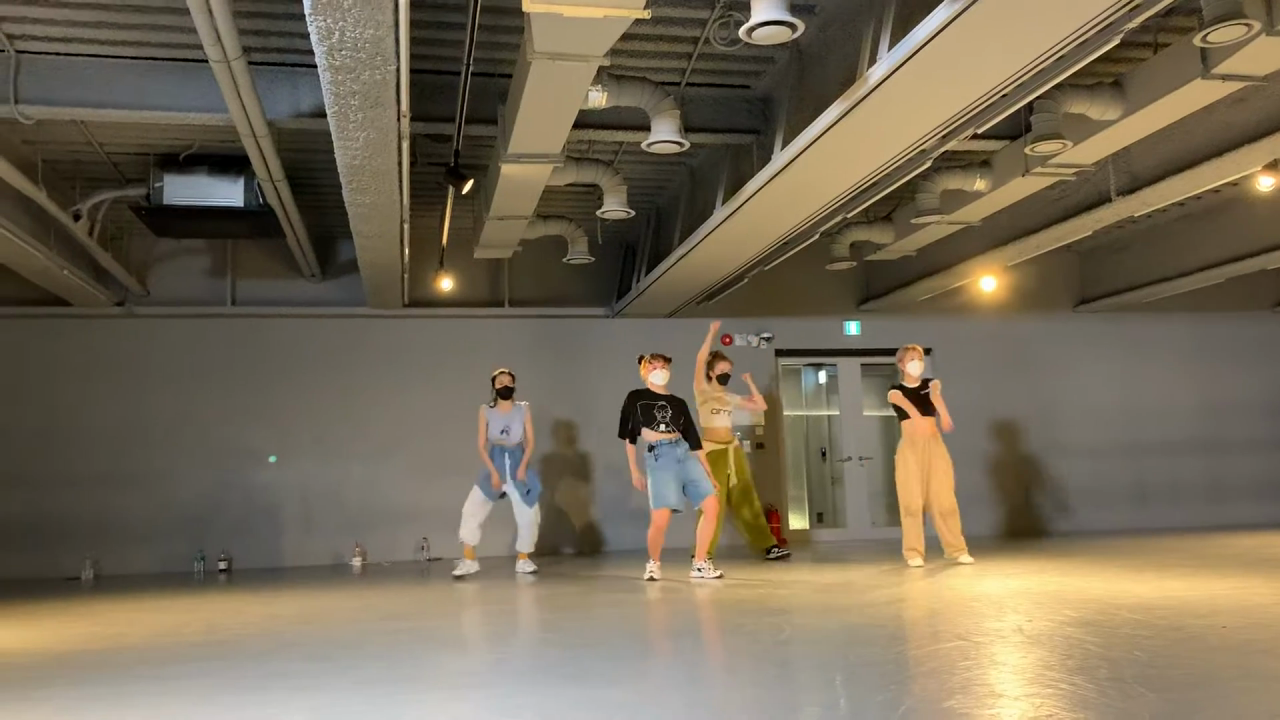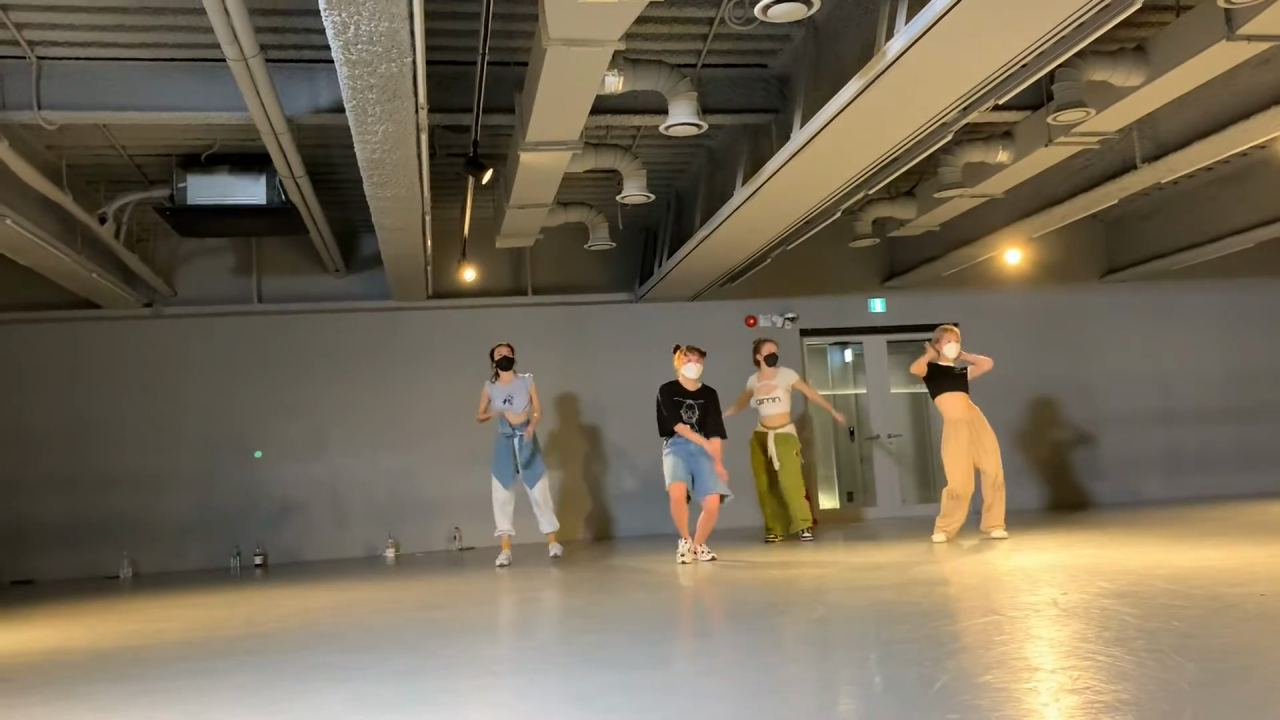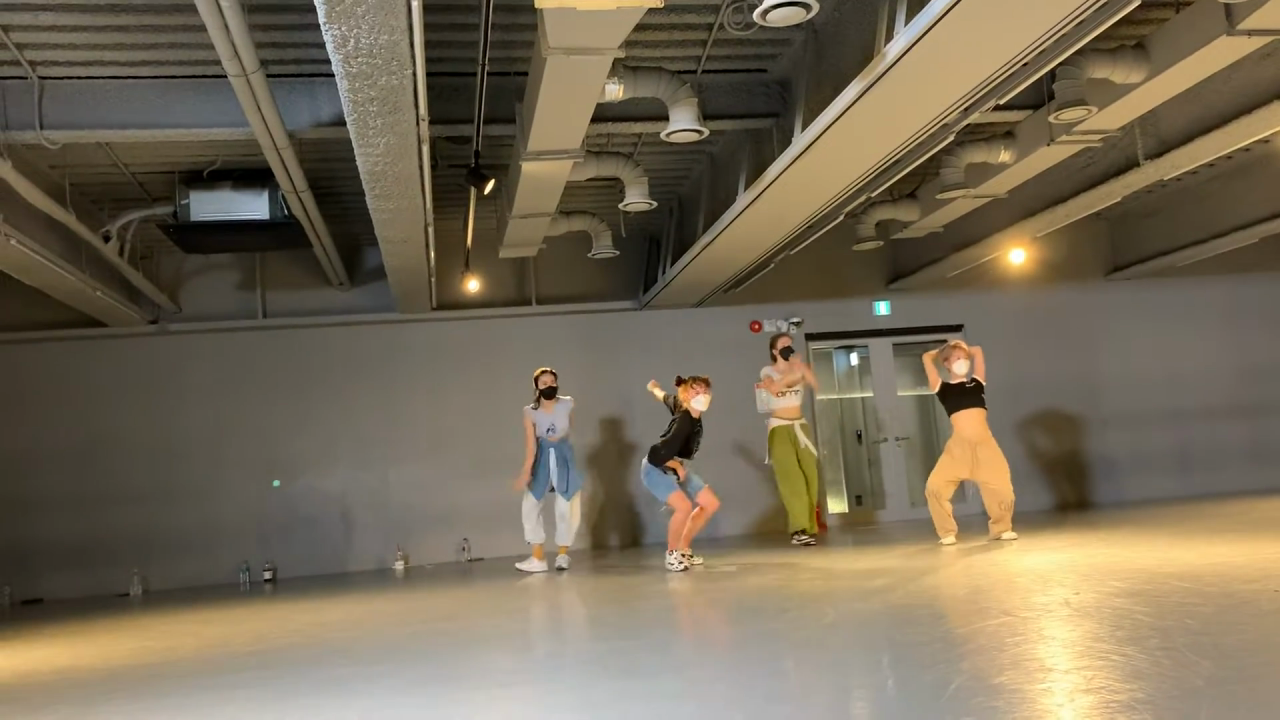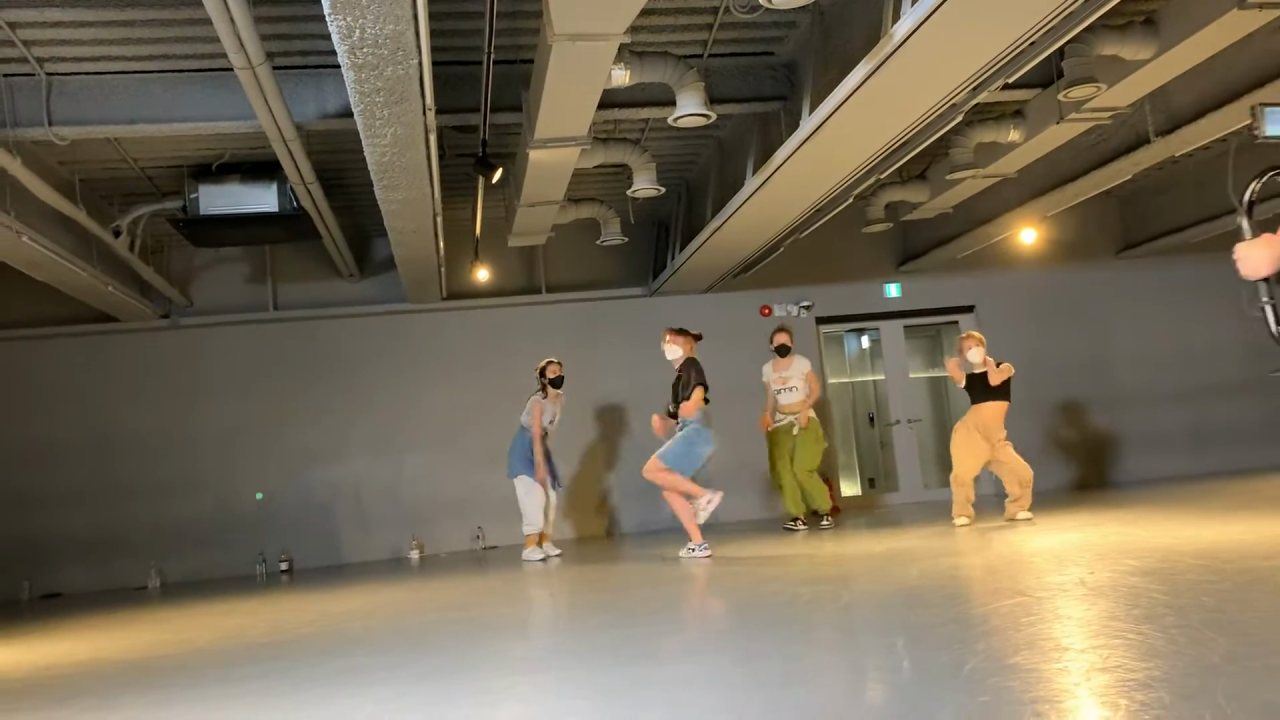
dt=1s
person 1, frame 1
left shoulder: (679, 403)
right shoulder: (635, 398)
left elbow: (693, 438)
right elbow: (628, 436)
left wrist: (708, 474)
right wrist: (635, 470)
left hip: (684, 454)
right hip: (658, 457)
left knee: (712, 507)
right knee: (660, 520)
left ankle: (700, 563)
right ankle: (654, 562)
person 1, frame 2
left shoulder: (709, 394)
right shoulder: (667, 390)
left elbow: (715, 429)
right elbow: (675, 424)
left wrist: (719, 462)
right wrist: (704, 442)
left hip: (702, 450)
right hip: (675, 447)
left knee: (712, 503)
right knee: (677, 492)
left ankle: (698, 545)
right ankle: (685, 539)
person 1, frame 3
left shoulder: (683, 406)
right shoulder: (684, 423)
left elbow: (666, 398)
right elbow: (658, 455)
left wrist: (654, 389)
right wrist: (677, 466)
left hip: (673, 466)
right hip: (656, 467)
left knee: (711, 504)
right knee: (683, 506)
left ankle: (681, 549)
right ankle: (671, 554)
person 1, frame 4
left shoulder: (690, 366)
right shoulder: (679, 374)
left elbow: (699, 385)
left wrist: (692, 403)
right wrist: (661, 421)
left hip: (696, 429)
right hip: (689, 432)
left knee: (650, 470)
right knee: (670, 491)
left ankle: (704, 495)
right ankle: (698, 543)
person 2, frame 1
left shoulder: (731, 397)
right shoulder: (703, 391)
left elbow: (761, 407)
right elbow: (700, 362)
left wrist: (750, 384)
right wrist: (711, 335)
left hip: (734, 449)
right hip: (712, 450)
left knee: (747, 499)
right knee: (714, 501)
left ankle: (767, 545)
right ankle: (703, 551)
person 2, frame 2
left shoulder: (786, 374)
right shoulder: (753, 380)
left elbow: (811, 394)
right elbow: (741, 402)
left wrist: (833, 412)
right wrist: (721, 416)
left hip: (784, 434)
right hip: (761, 435)
left knee: (789, 481)
right knee: (764, 484)
left ankle: (803, 525)
right ankle: (775, 529)
person 2, frame 3
left shoulder: (799, 369)
right shoulder: (768, 371)
left elbow: (814, 383)
right elbow: (772, 388)
left wrist: (800, 367)
right wrist: (794, 375)
left hip: (800, 426)
right hip: (779, 427)
left knee: (809, 478)
right knee: (790, 476)
left ankle: (807, 530)
right ankle: (798, 527)
person 2, frame 4
left shoulder: (802, 362)
right shoulder: (768, 369)
left elbow: (816, 389)
left wrist: (806, 407)
right wrist: (766, 414)
left hip: (804, 420)
right hip: (781, 423)
left knee: (802, 467)
right knee: (781, 470)
left ankle: (823, 510)
right ankle: (798, 515)
person 3, frame 1
left shoulder: (930, 383)
right shoulder: (895, 391)
left elbow: (938, 400)
right elbow: (907, 405)
left wrist: (945, 417)
right wrist: (919, 418)
left hip: (934, 443)
right hip: (910, 445)
left knee: (944, 498)
right knee: (912, 500)
left ankle: (956, 549)
right ankle: (913, 552)
person 3, frame 2
left shoulder: (963, 371)
right shoulder: (930, 369)
left elbow: (988, 364)
right elbow: (914, 369)
left wrist: (962, 356)
right wrist: (930, 355)
left hip: (977, 422)
right hip: (954, 428)
left knee: (994, 474)
right knee: (959, 483)
left ankle: (993, 524)
right ankle: (944, 529)
person 3, frame 3
left shoulder: (976, 383)
right shoulder: (942, 388)
left elbow: (978, 351)
right elbow: (926, 357)
right wrist: (943, 353)
left hip: (985, 446)
right hip: (958, 448)
left knee: (1003, 492)
right knee: (934, 487)
left ankle: (1000, 528)
right ankle: (947, 532)
person 3, frame 4
left shoulder: (1003, 368)
right shoulder: (967, 377)
left elbow: (994, 380)
right elbow: (950, 365)
left wrist: (988, 363)
right wrist: (965, 361)
left hip: (996, 434)
right hip: (970, 428)
left knee: (1022, 472)
right knee: (961, 474)
left ankle: (1017, 508)
right ankle: (963, 513)
person 4, frame 1
left shoulder: (523, 409)
right shoulder: (486, 411)
left elbow: (530, 440)
right elbow: (481, 445)
left wrist: (523, 465)
right wrist: (493, 471)
left hip: (517, 461)
right hip: (494, 461)
left knee: (529, 513)
right knee: (473, 506)
left ankle: (522, 559)
right ankle: (469, 559)
person 4, frame 2
left shoulder: (527, 381)
right shoulder: (490, 387)
left elbow: (537, 411)
right elbow: (479, 416)
left wrist: (531, 428)
right wrist: (491, 414)
left hip: (525, 438)
right hip: (504, 441)
left knee: (538, 491)
right knee: (502, 495)
left ankle: (552, 542)
right ankle: (506, 549)
person 4, frame 3
left shoulder: (567, 404)
right shoulder: (530, 412)
right elbow: (531, 444)
right wrist: (526, 471)
left hip: (563, 455)
right hip: (542, 454)
left knee: (566, 507)
right knee: (530, 505)
left ankle: (562, 554)
right ankle: (537, 558)
person 4, frame 4
left shoulder: (559, 400)
right shoulder: (537, 401)
right elbow: (535, 434)
right wrist: (541, 465)
left hip: (540, 448)
right hip: (524, 449)
left knee: (550, 497)
right knee: (535, 496)
left ankle: (544, 542)
right ankle: (530, 547)
